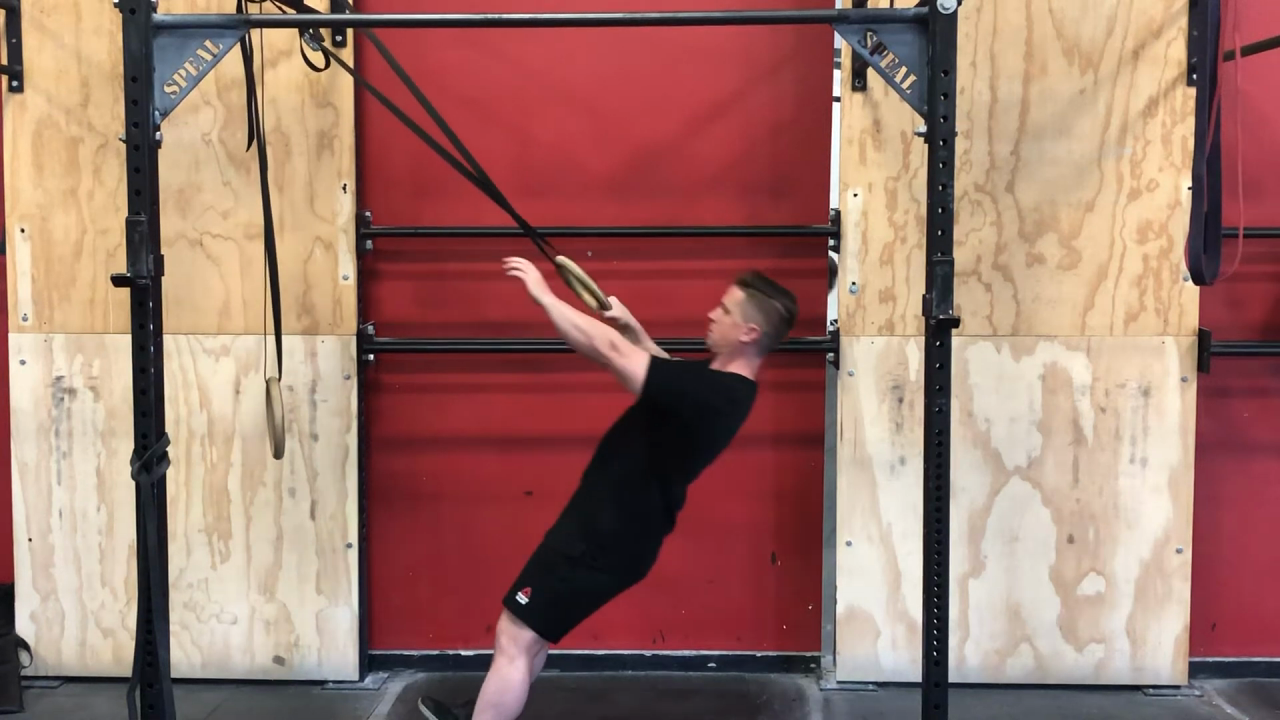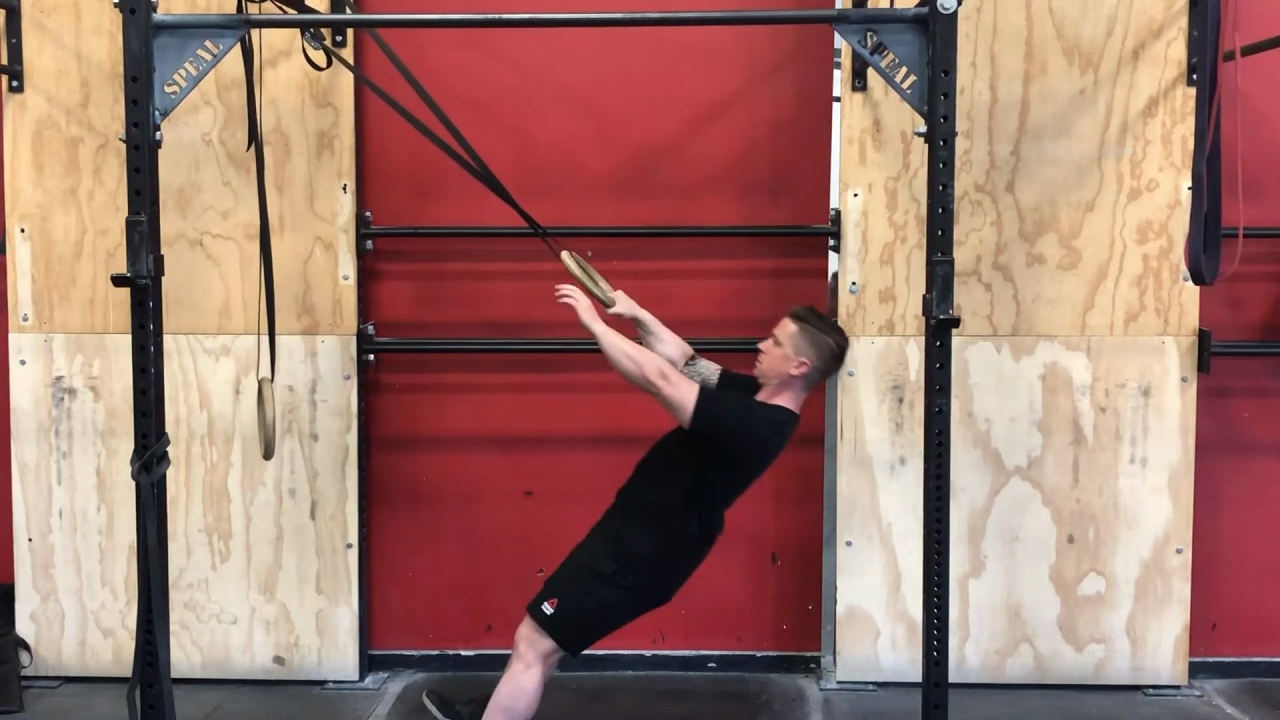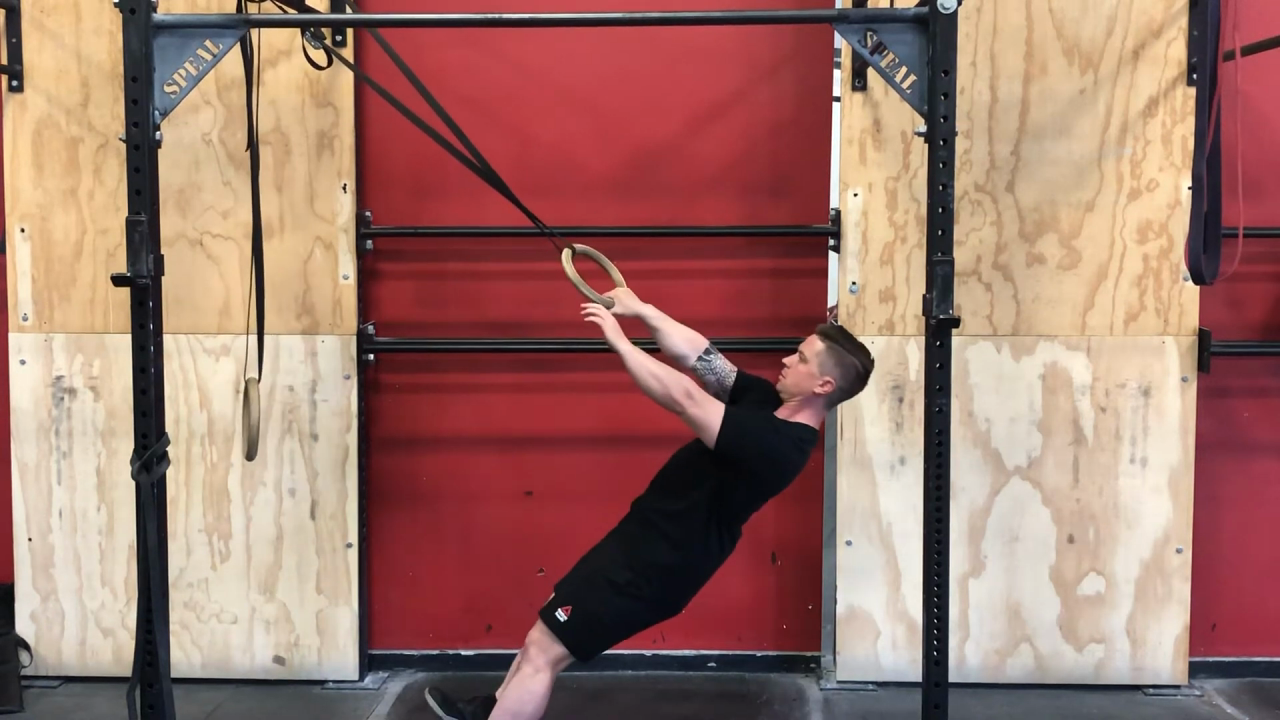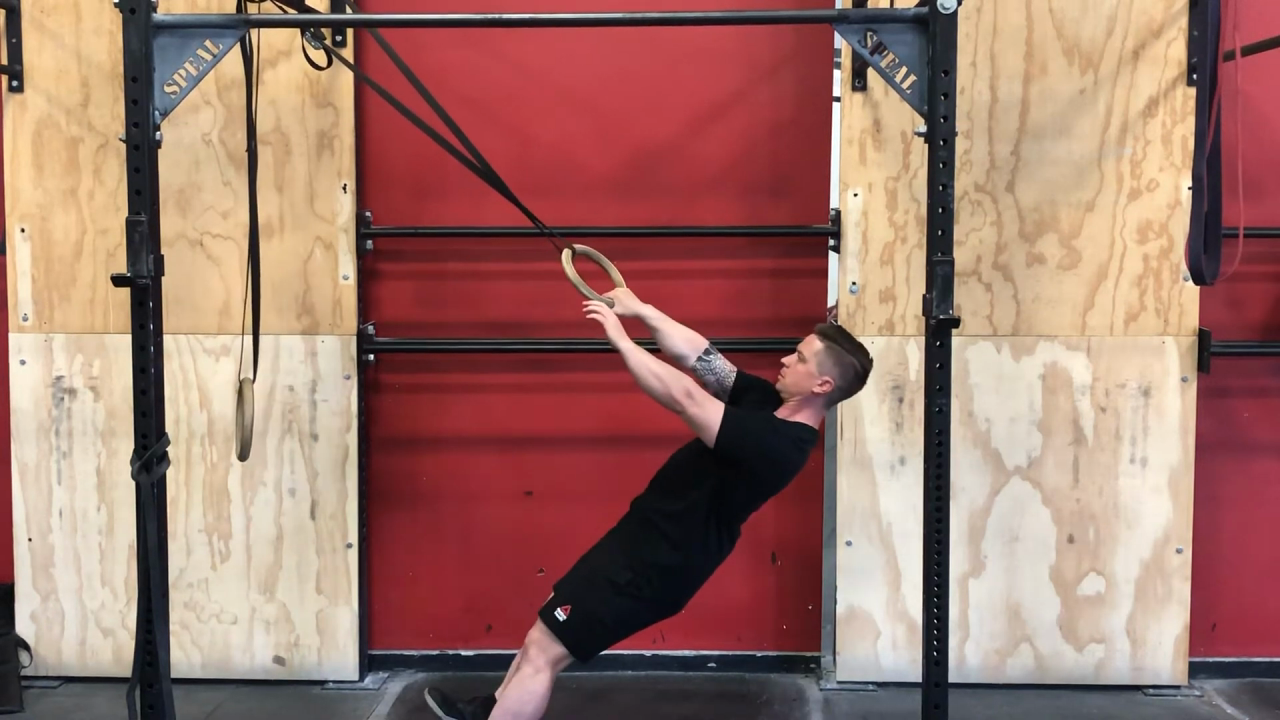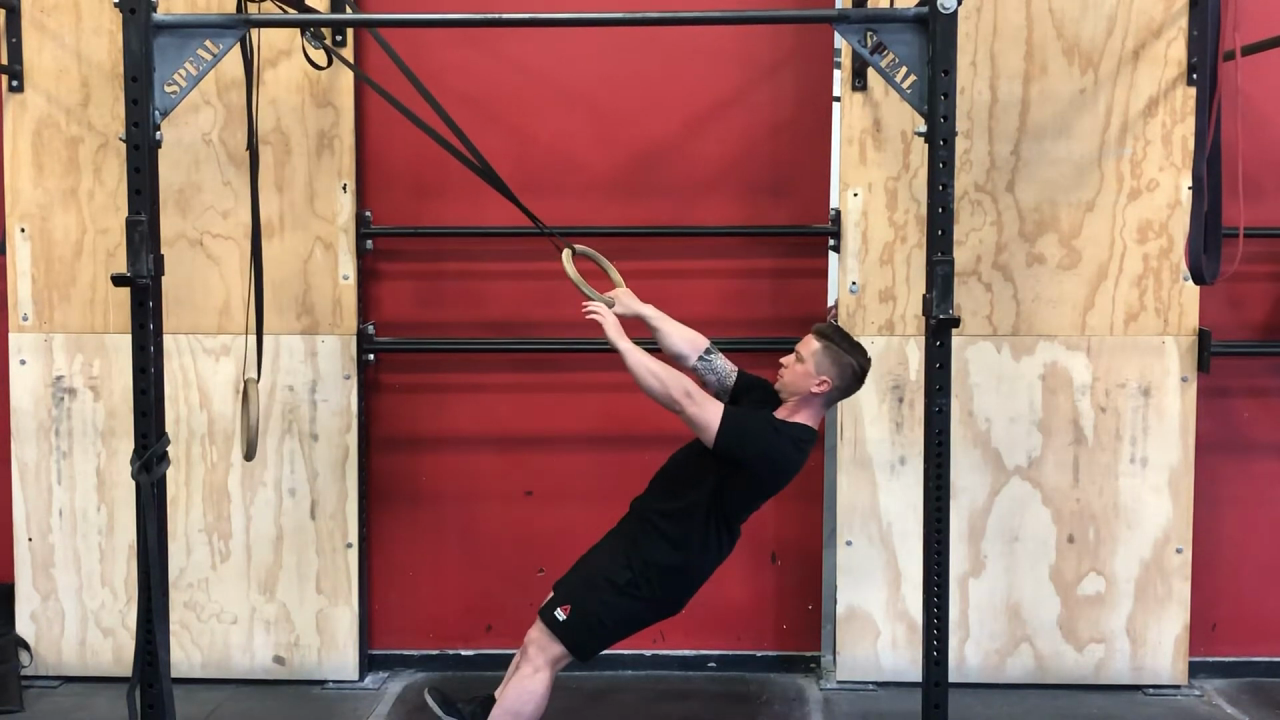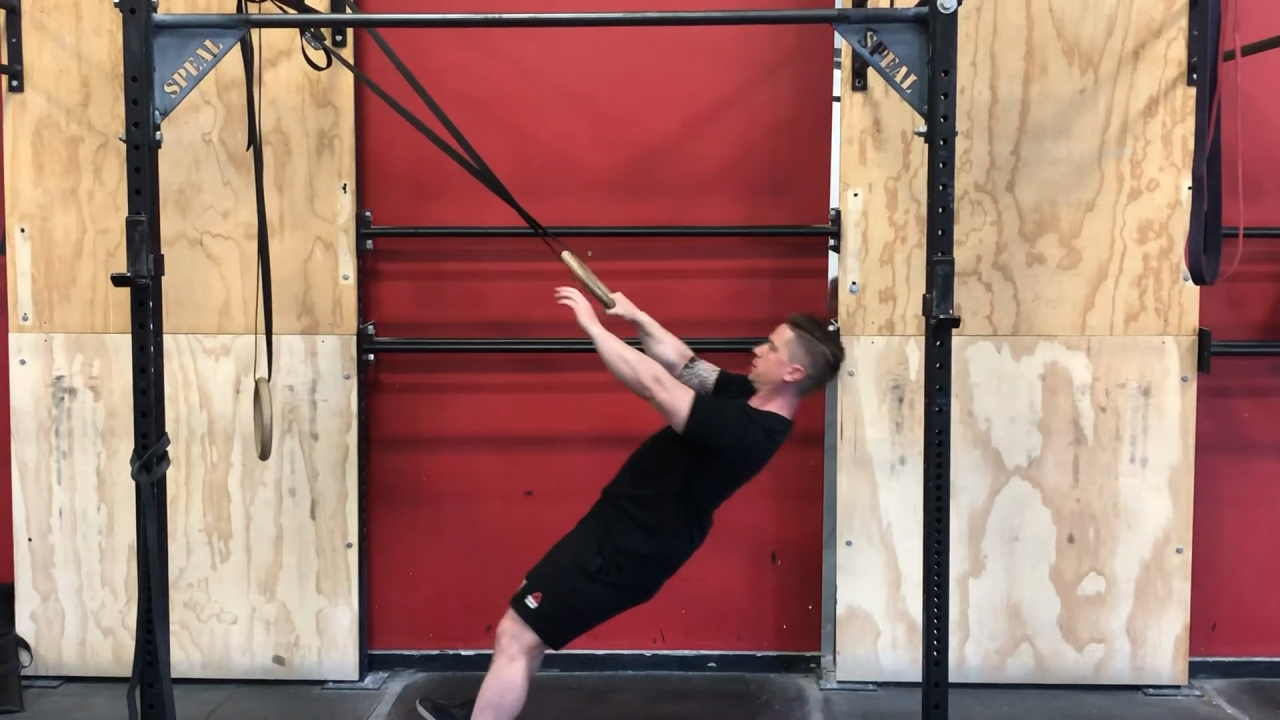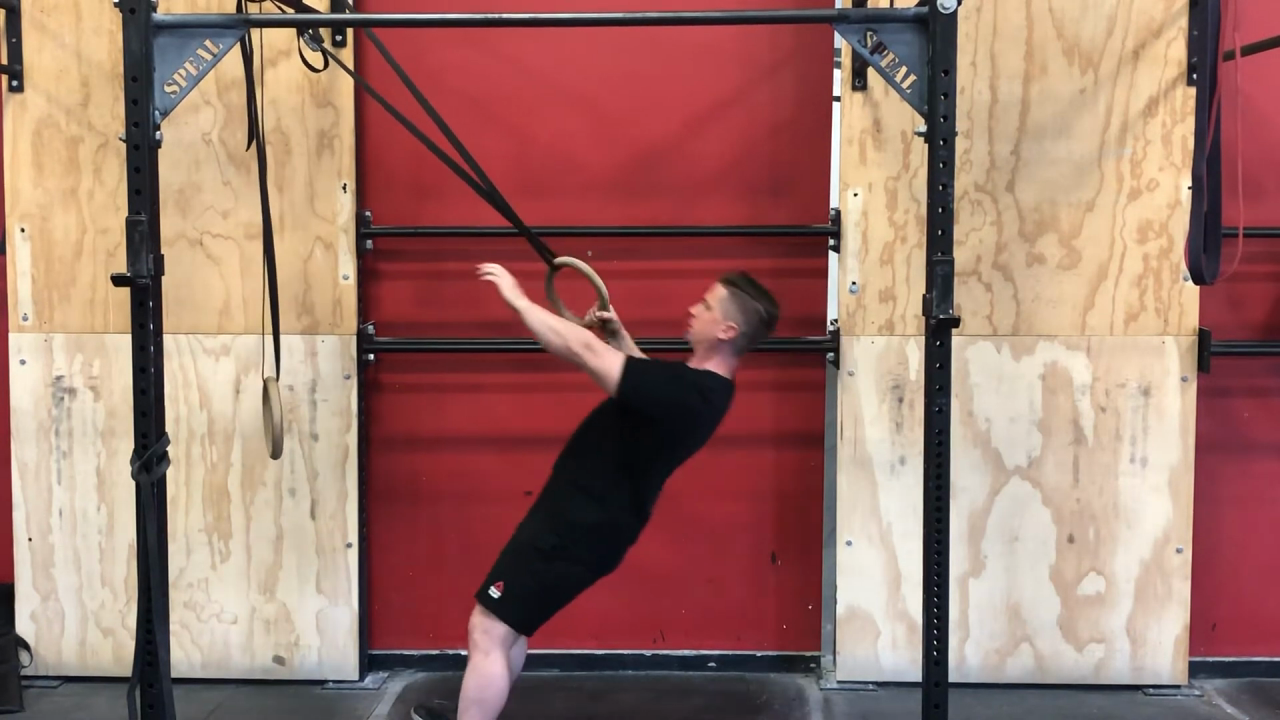
dt=0.3s
person 1, frame 1
left shoulder: (710, 395)
right shoulder: (723, 383)
left elbow: (609, 351)
right elbow: (665, 372)
left wrist: (543, 294)
right wrist: (629, 324)
left hip: (606, 536)
right hip: (615, 524)
left knee: (515, 638)
right knee: (533, 626)
person 1, frame 2
left shoulder: (752, 424)
right shoulder: (757, 399)
left elbow: (661, 378)
right elbow: (686, 362)
left wrist: (594, 322)
right wrist: (635, 314)
left hip: (639, 554)
right hip: (637, 536)
left knee: (533, 644)
right knee: (543, 623)
person 1, frame 3
left shoulder: (776, 445)
right shoulder: (769, 404)
left elbow: (683, 399)
right elbow: (698, 356)
left wrist: (618, 339)
right wrist: (639, 310)
left hip: (653, 564)
right hip: (648, 540)
left knee: (542, 650)
right knee: (551, 620)
person 1, frame 4
left shoulder: (777, 444)
right shoulder: (769, 404)
left elbow: (684, 398)
right elbow: (698, 356)
left wrist: (620, 339)
right wrist: (639, 310)
left hip: (653, 563)
right hip: (645, 537)
left knee: (543, 650)
right knee: (549, 621)
person 1, frame 5
left shoulder: (776, 445)
right shoulder: (769, 404)
left elbow: (683, 398)
right elbow: (700, 356)
left wrist: (619, 339)
right wrist: (641, 311)
left hip: (654, 564)
right hip: (647, 539)
left knee: (543, 650)
right knee: (550, 618)
person 1, frame 6
left shoulder: (746, 431)
right shoulder: (748, 401)
left elbow: (655, 385)
right elbow: (683, 364)
left wrist: (592, 325)
right wrist: (636, 318)
left hip: (623, 549)
right hip: (622, 529)
left knee: (515, 638)
right knee: (529, 624)
person 1, frame 7
left shoulder: (686, 393)
right shoulder: (699, 382)
left elbow: (585, 352)
right elbow: (646, 375)
left wrist: (517, 298)
right wrist: (617, 332)
left hip: (578, 526)
right hip: (584, 514)
left knee: (488, 632)
right knee: (506, 625)
